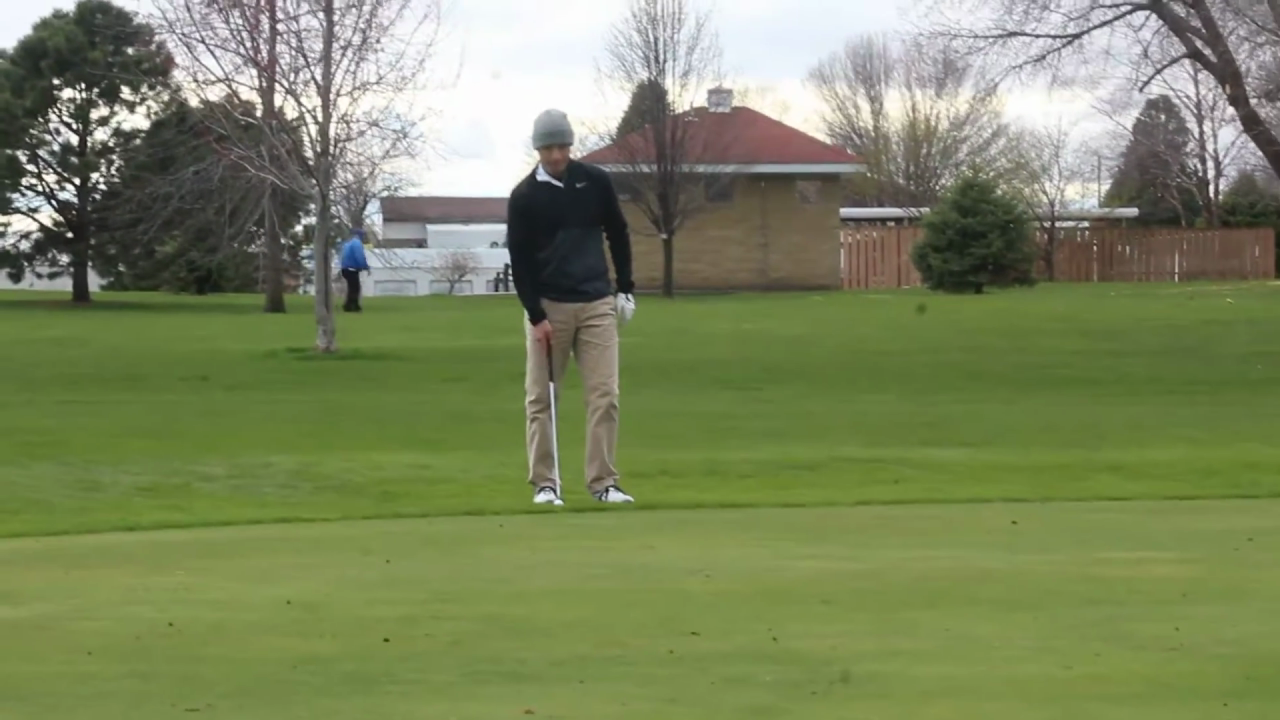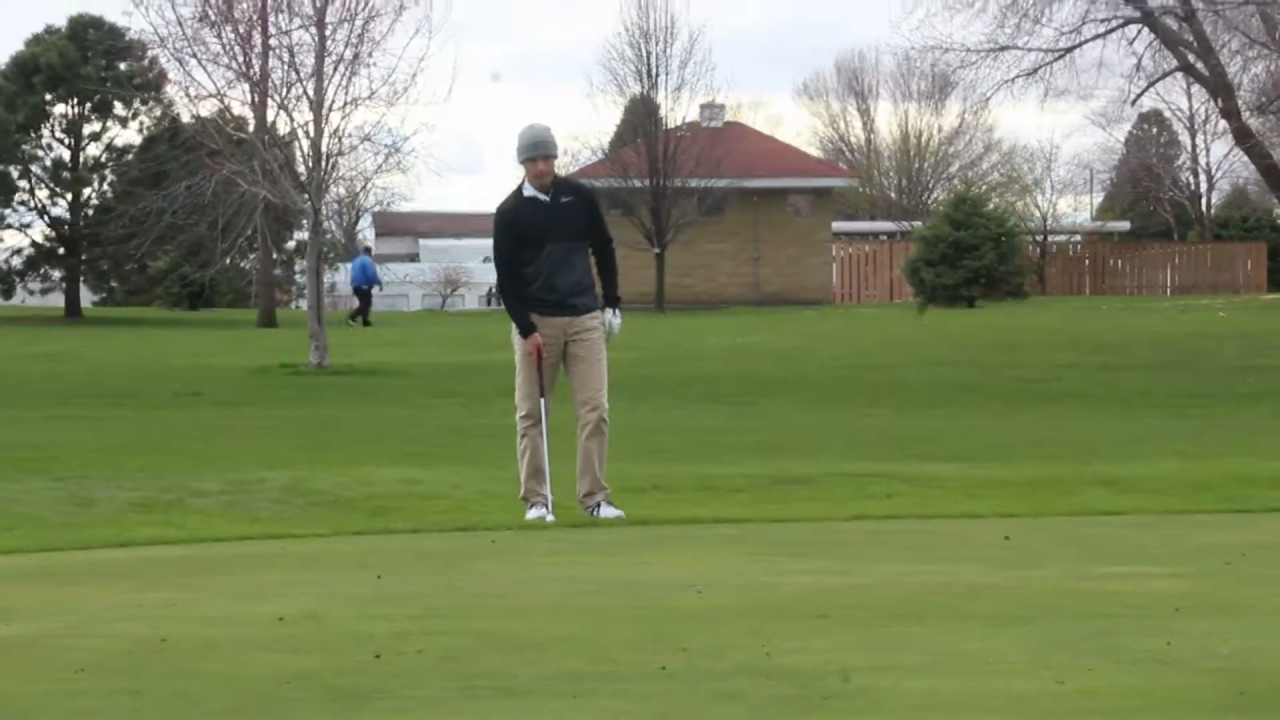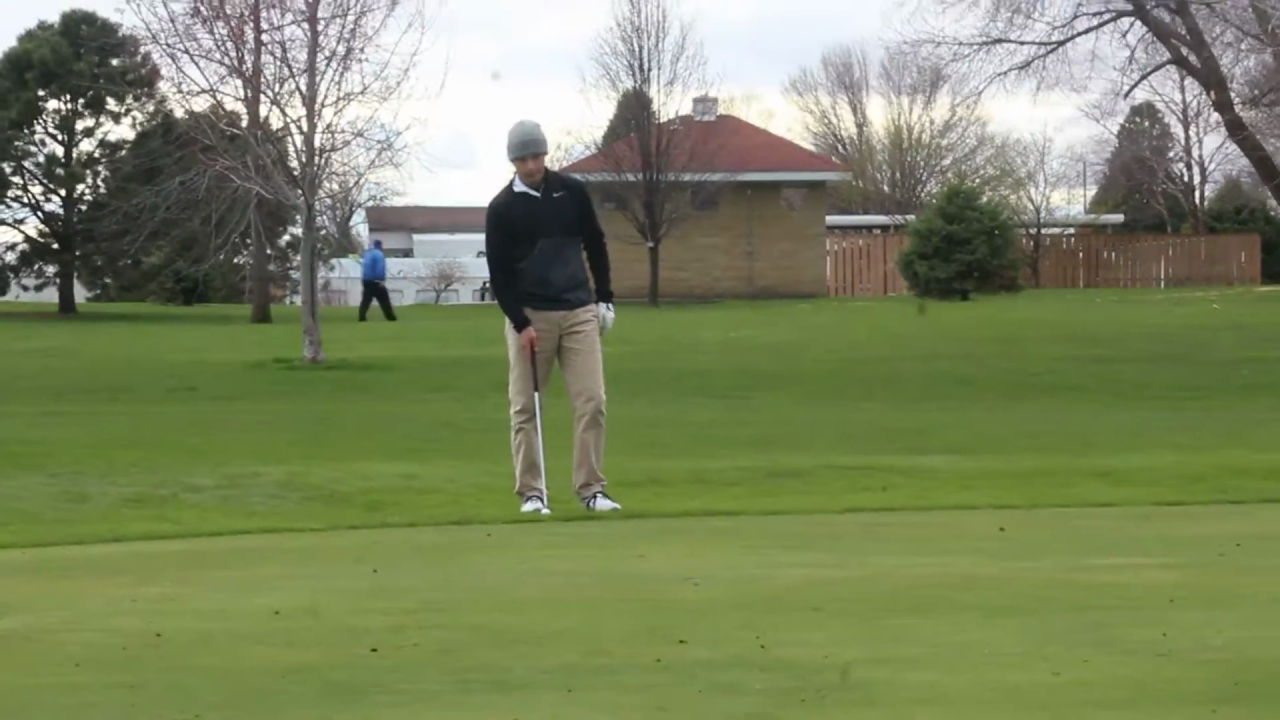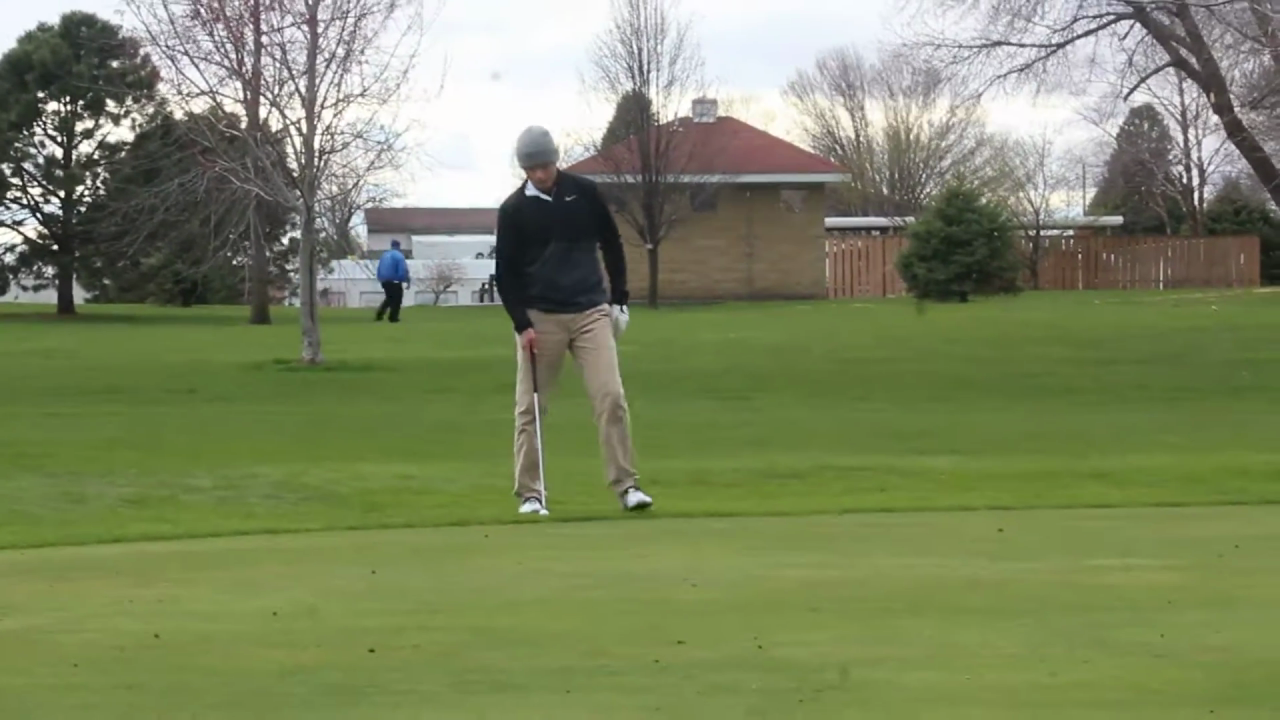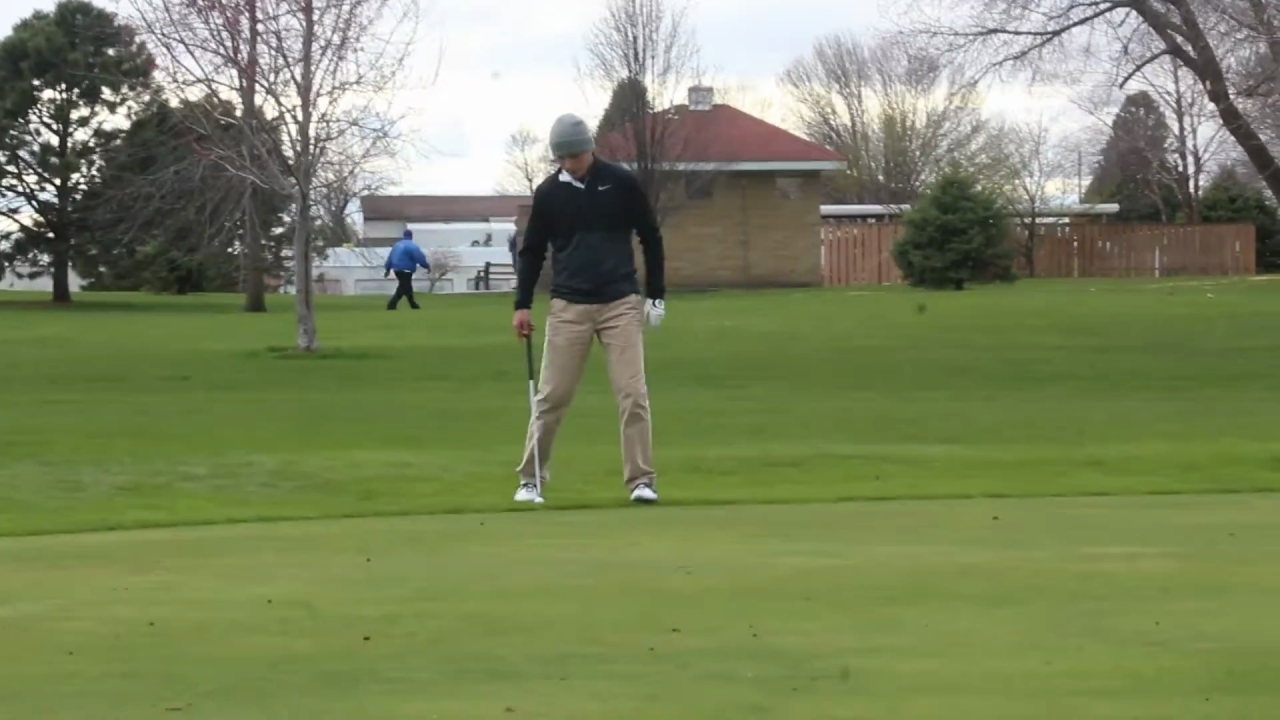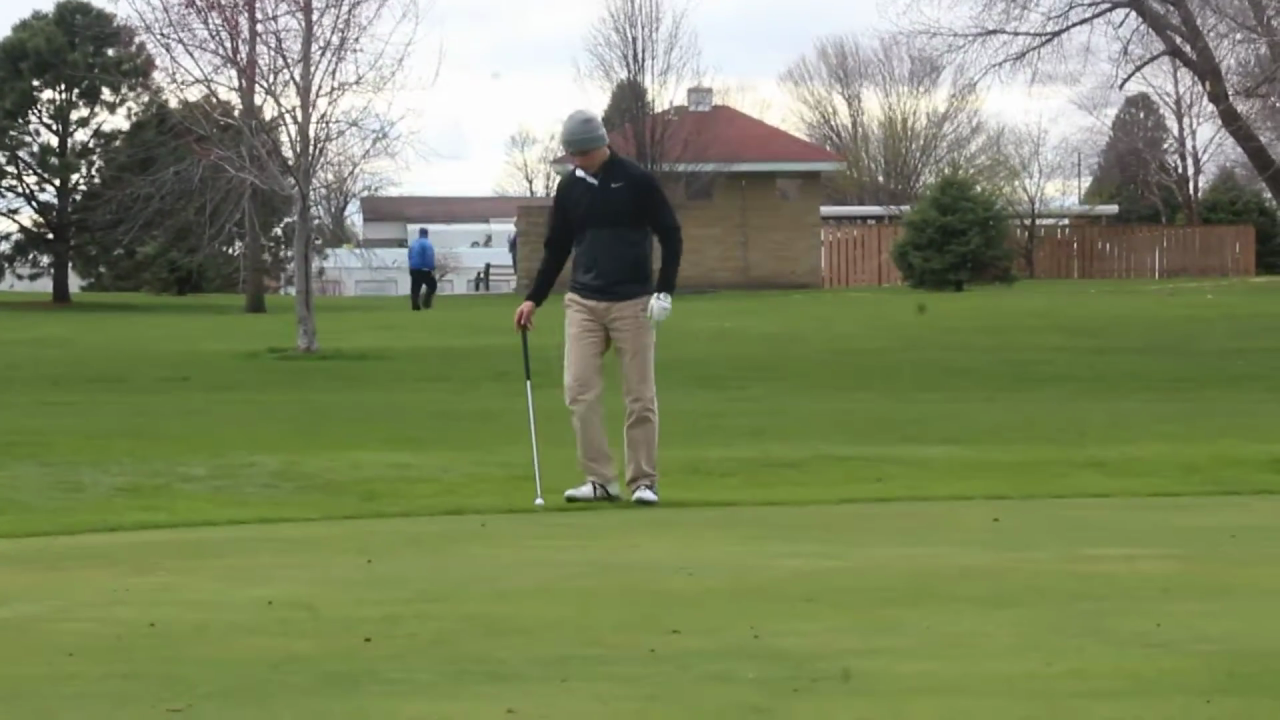
dt=0.3s
person 1, frame 1
left shoulder: (596, 181)
right shoulder: (524, 196)
left elbow: (618, 234)
right elbow: (520, 261)
left wrist: (625, 288)
right wrist: (536, 316)
left hip: (597, 303)
right hip: (548, 307)
left knee: (604, 395)
right knee: (540, 398)
left ankle: (603, 482)
right ankle: (544, 483)
person 1, frame 2
left shoulder: (581, 196)
right shoulder: (510, 212)
left elbow: (604, 249)
right elbow: (506, 277)
left wrist: (612, 303)
right wrist: (526, 328)
left hip: (585, 318)
right hip: (535, 322)
left knee: (594, 409)
right knee: (530, 413)
left ankle: (594, 497)
right ankle: (536, 498)
person 1, frame 3
left shoulder: (572, 191)
right shoulder: (501, 207)
left elbow: (595, 244)
right elbow: (498, 272)
left wrist: (605, 298)
right wrist: (520, 322)
left hip: (579, 311)
right hip: (529, 316)
left knee: (592, 401)
right knee: (525, 407)
left ankle: (591, 489)
right ankle: (531, 492)
person 1, frame 4
left shoulder: (585, 192)
right shoulder: (513, 209)
left elbow: (612, 245)
right elbow: (506, 273)
left wrist: (619, 299)
right wrist: (521, 325)
left hip: (591, 312)
right hip: (540, 317)
left knee: (610, 396)
right knee: (529, 408)
left ankle: (628, 484)
right ankle: (530, 492)
person 1, frame 5
left shoulder: (622, 182)
right shoulder: (548, 193)
left elbow: (651, 238)
right elbow: (531, 252)
left wrist: (656, 294)
right wrist: (522, 304)
left hip: (620, 303)
right hip: (568, 306)
left knee: (632, 392)
right knee: (552, 395)
left ankle: (641, 479)
right ankle: (529, 478)
person 1, frame 6
left shoulder: (638, 180)
right shoulder: (568, 187)
left elbow: (671, 234)
right elbow: (556, 248)
left wrist: (664, 290)
right wrist: (534, 298)
left hip: (633, 302)
right hip: (582, 302)
left knee: (640, 395)
right knee: (580, 389)
left ankle: (643, 481)
right ankle: (600, 479)
